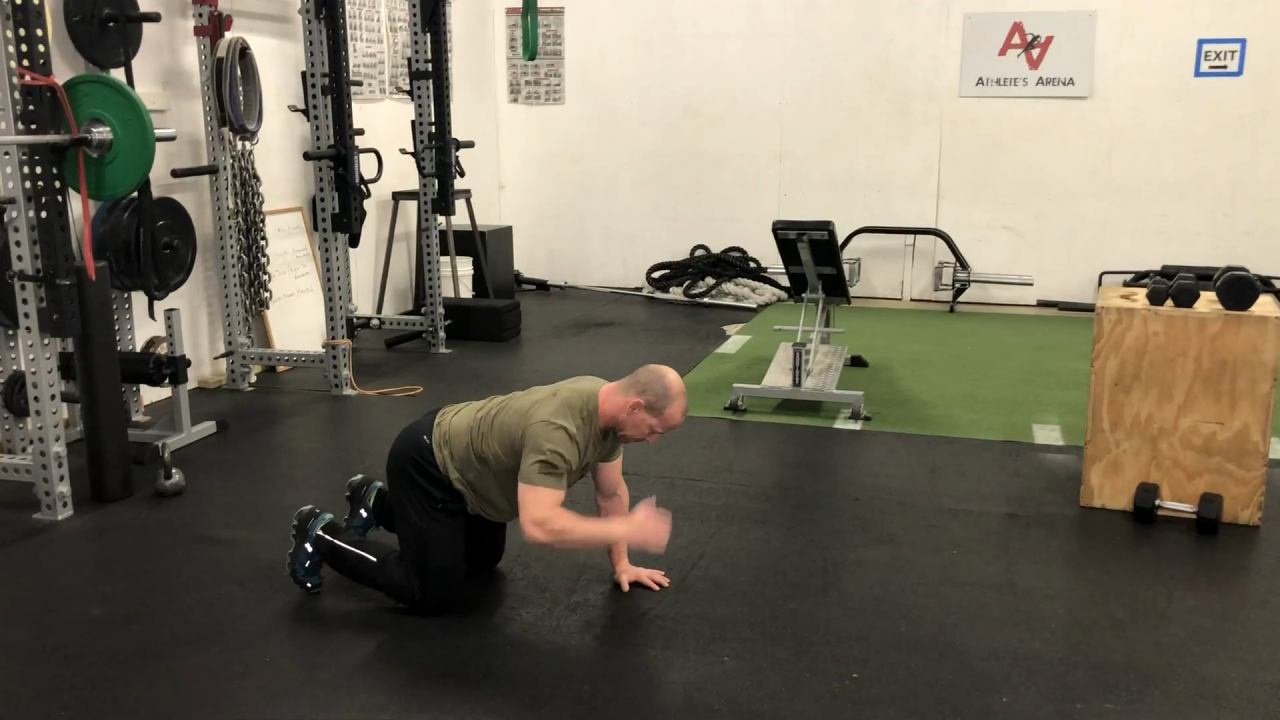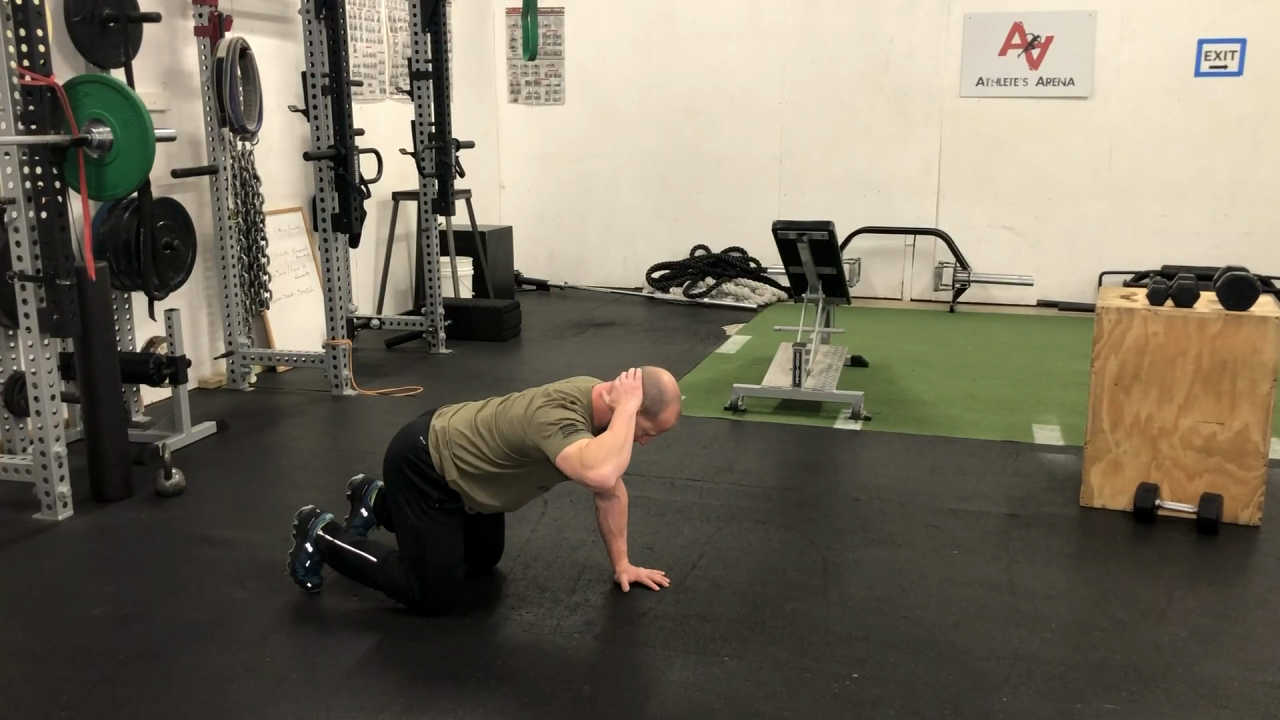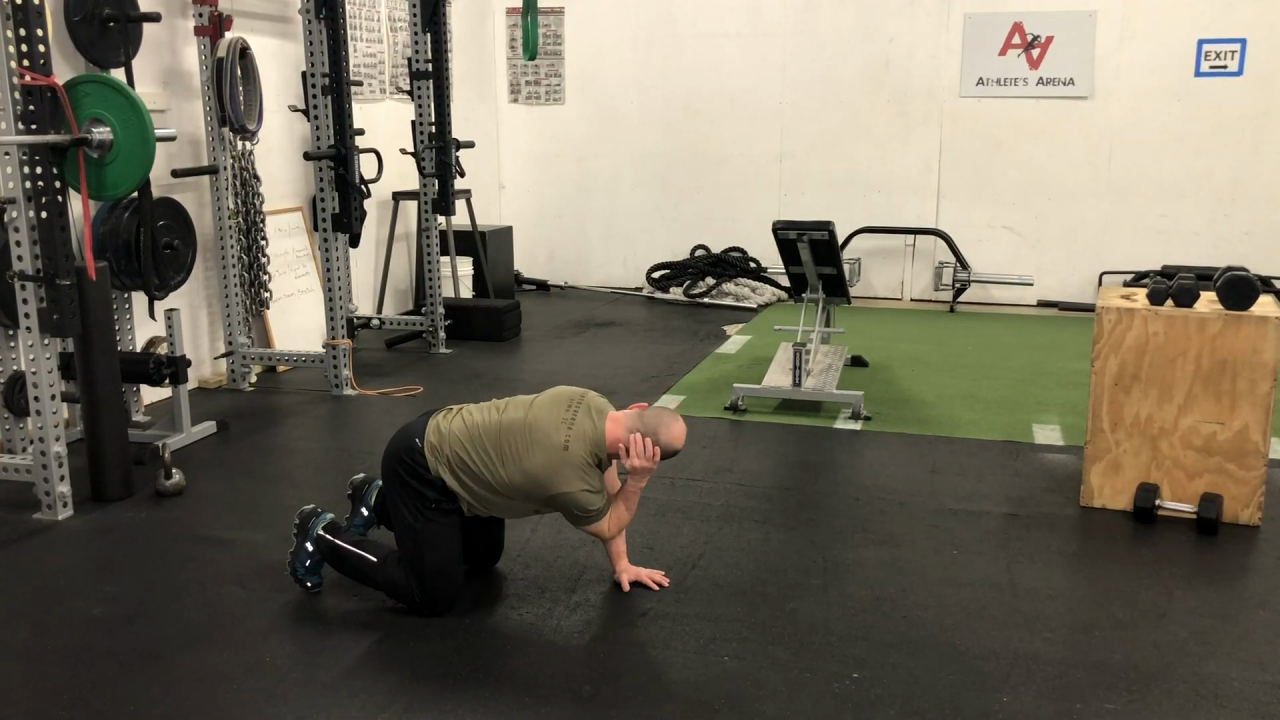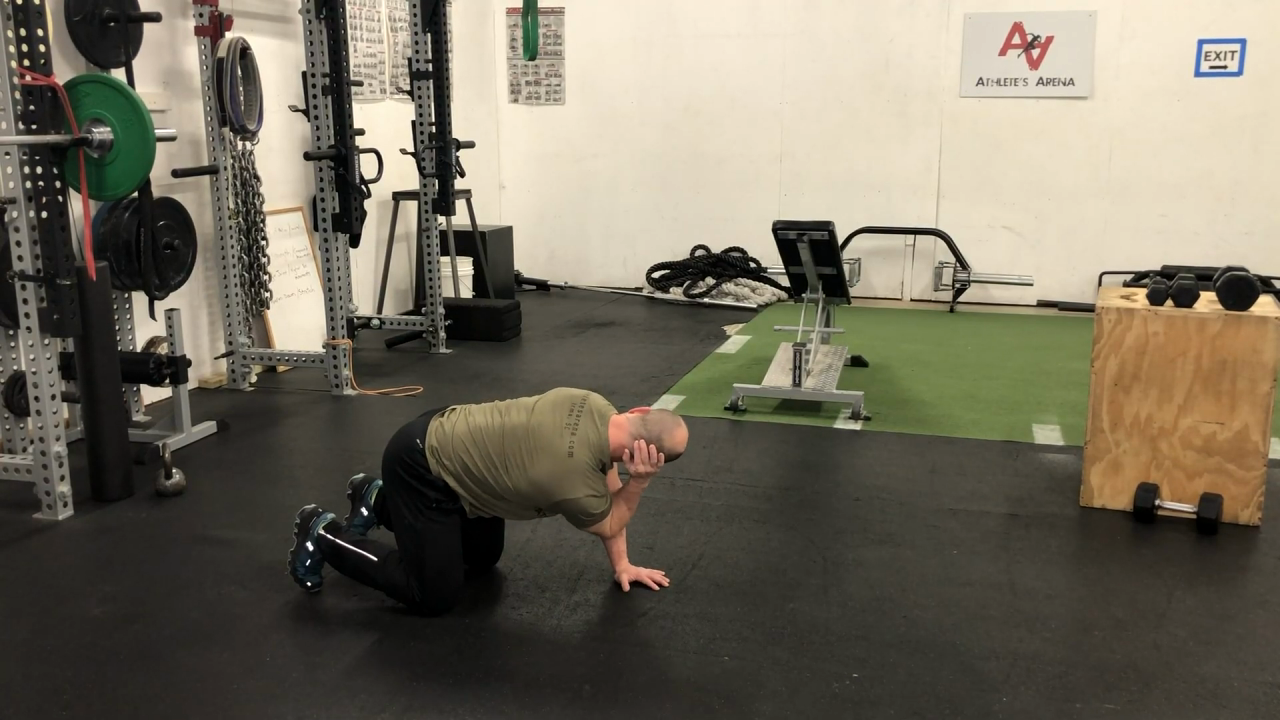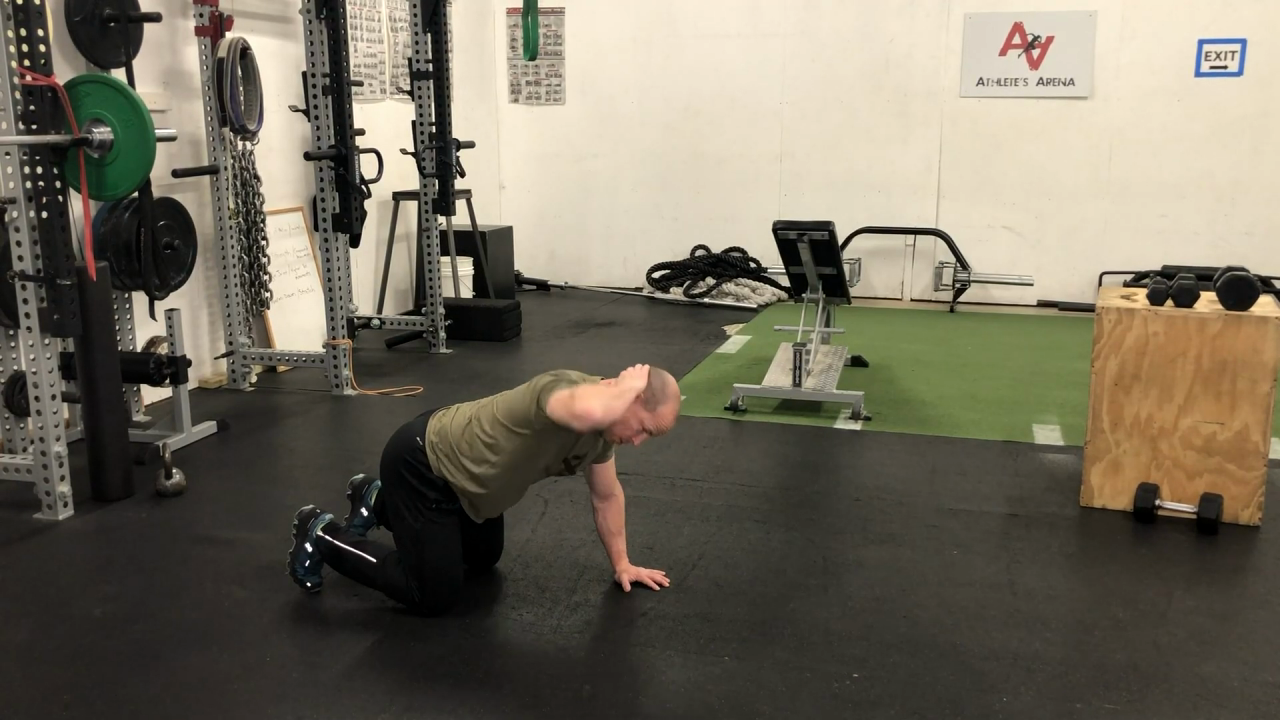
dt=1s
person 1, frame 1
left shoulder: (607, 406)
right shoulder: (557, 429)
left elbow: (611, 493)
right elbow: (538, 524)
left wrist: (622, 564)
right wrist: (626, 531)
left hip: (464, 456)
right hip: (427, 463)
left knee: (482, 560)
right knee: (435, 595)
left ankle: (378, 501)
right ankle: (323, 538)
person 1, frame 2
left shoulder: (600, 402)
right shoulder: (558, 414)
left elbow: (610, 490)
right elbow: (601, 474)
left wrist: (622, 563)
right wrist: (627, 407)
left hip: (458, 452)
right hip: (422, 461)
left knee: (483, 558)
right knee: (434, 595)
left ankle: (378, 501)
right ankle: (322, 537)
person 1, frame 3
left shoulder: (597, 407)
right shoulder: (570, 476)
left elbow: (608, 491)
right elbow: (609, 527)
left wrist: (621, 564)
right wrist: (639, 480)
left hip: (447, 440)
right hip: (419, 466)
left knee: (484, 557)
right knee: (434, 595)
left ankle: (379, 500)
right ankle: (324, 537)
person 1, frame 4
left shoulder: (597, 409)
right shoulder: (575, 480)
left elbow: (608, 492)
right elbow: (608, 525)
left wrist: (622, 564)
right wrist: (640, 482)
left hip: (446, 436)
right hip: (420, 465)
left knee: (483, 557)
right knee: (434, 595)
left ankle: (378, 500)
right ankle: (324, 537)
person 1, frame 5
left shoulder: (602, 412)
right shoulder: (566, 388)
left elbow: (606, 495)
right elbow: (588, 412)
left wrist: (622, 564)
right wrist: (629, 387)
left hip: (457, 460)
right hip: (420, 463)
left knee: (483, 558)
right knee: (434, 596)
left ankle: (378, 500)
right ankle: (324, 538)
